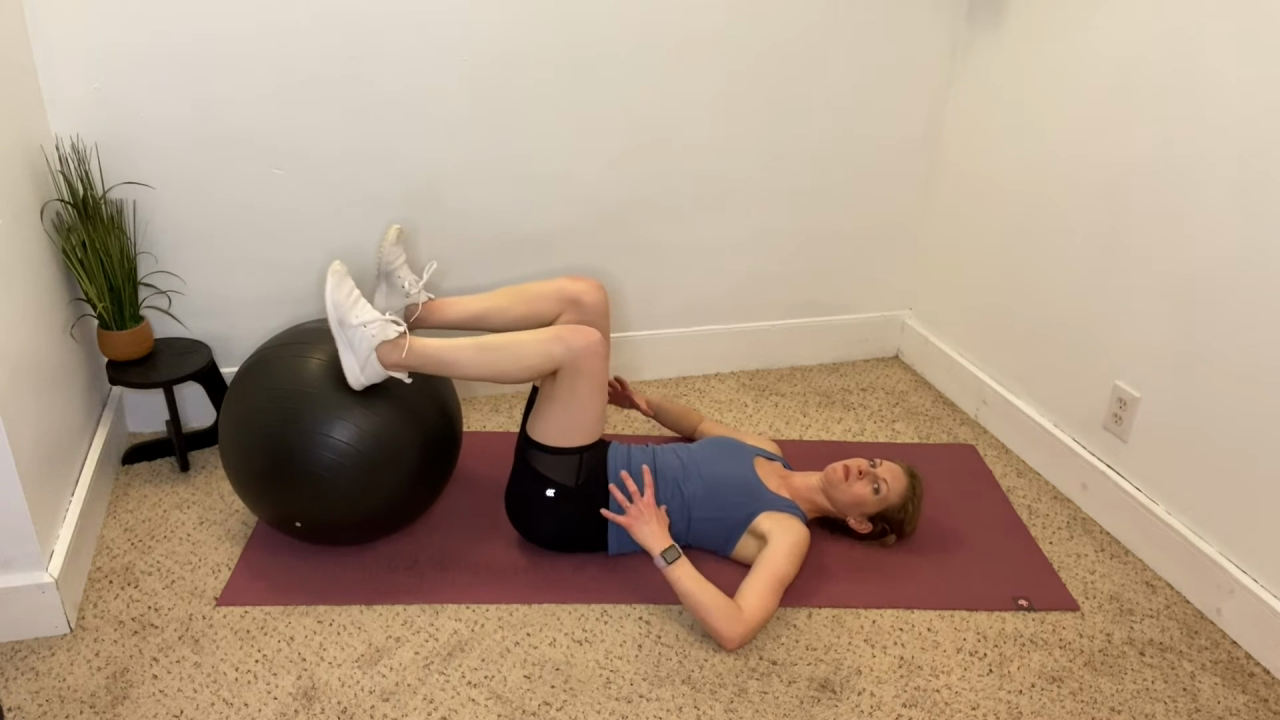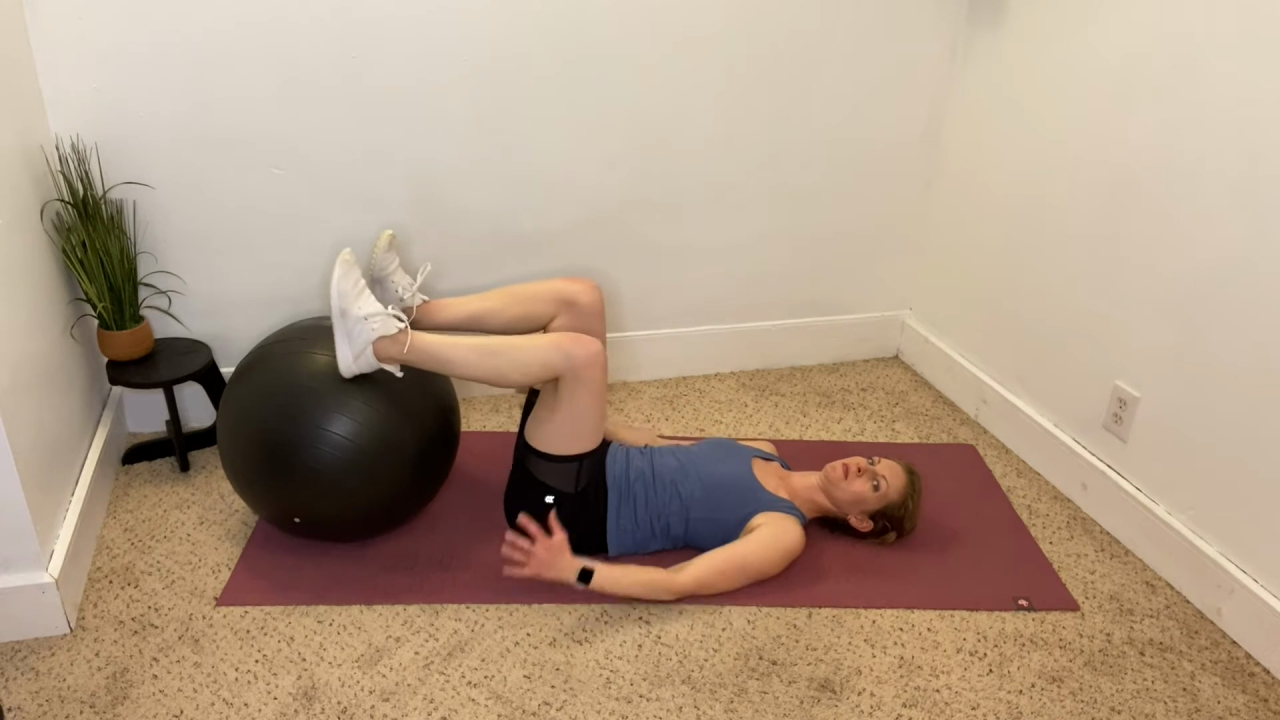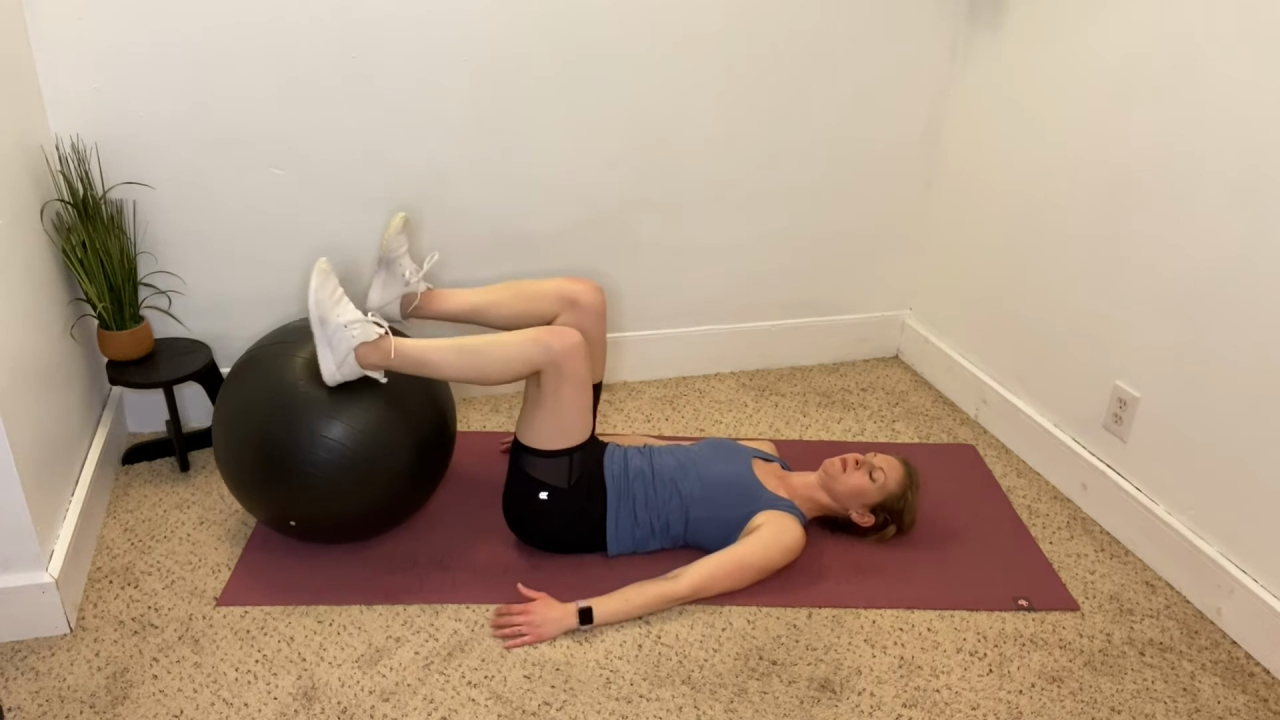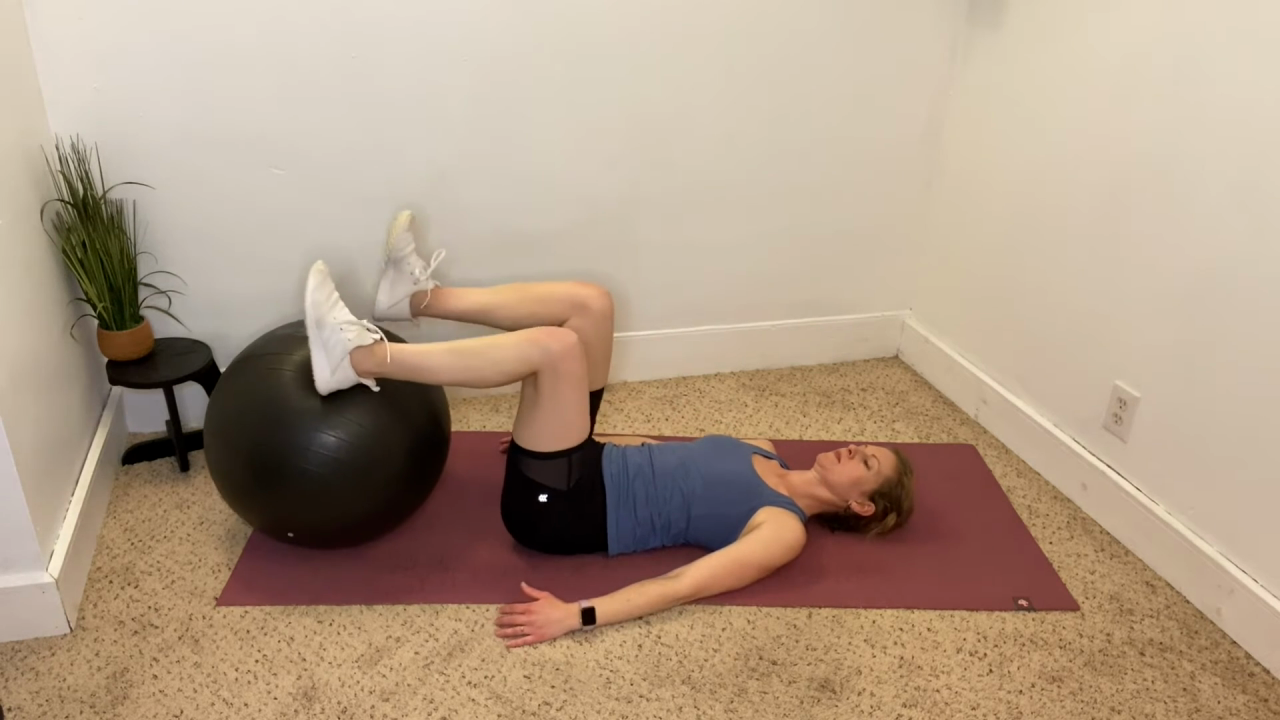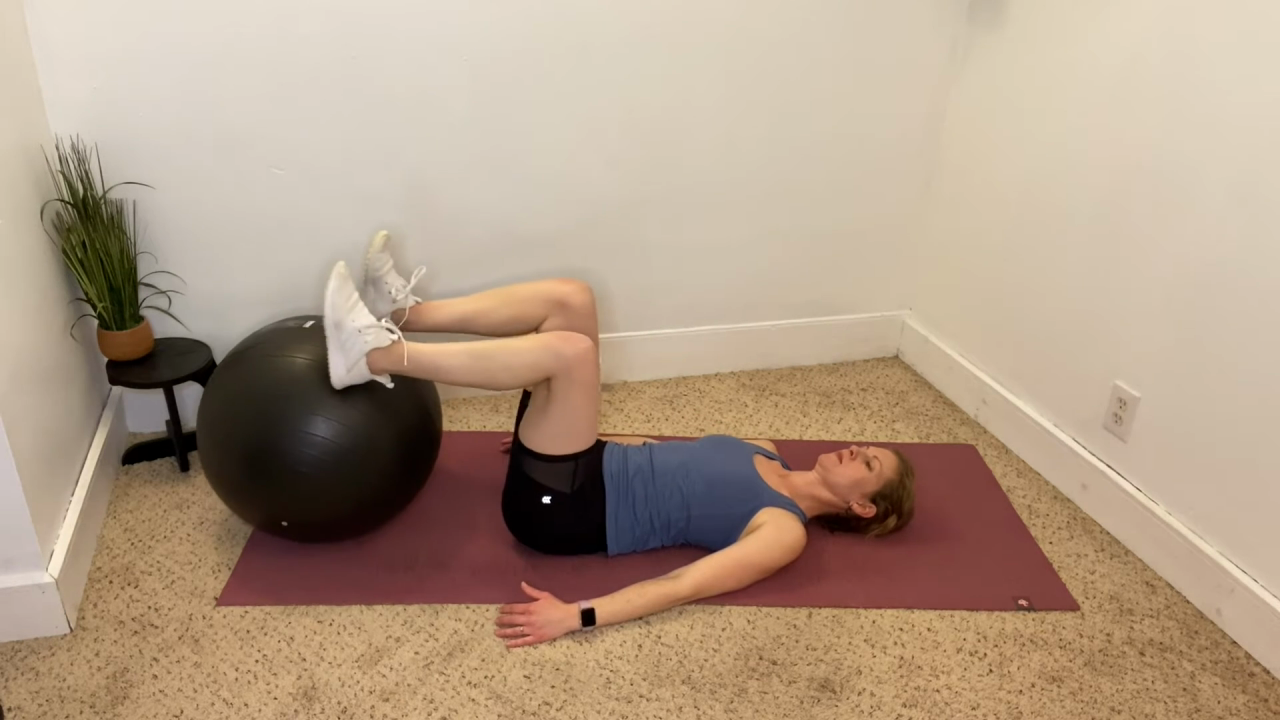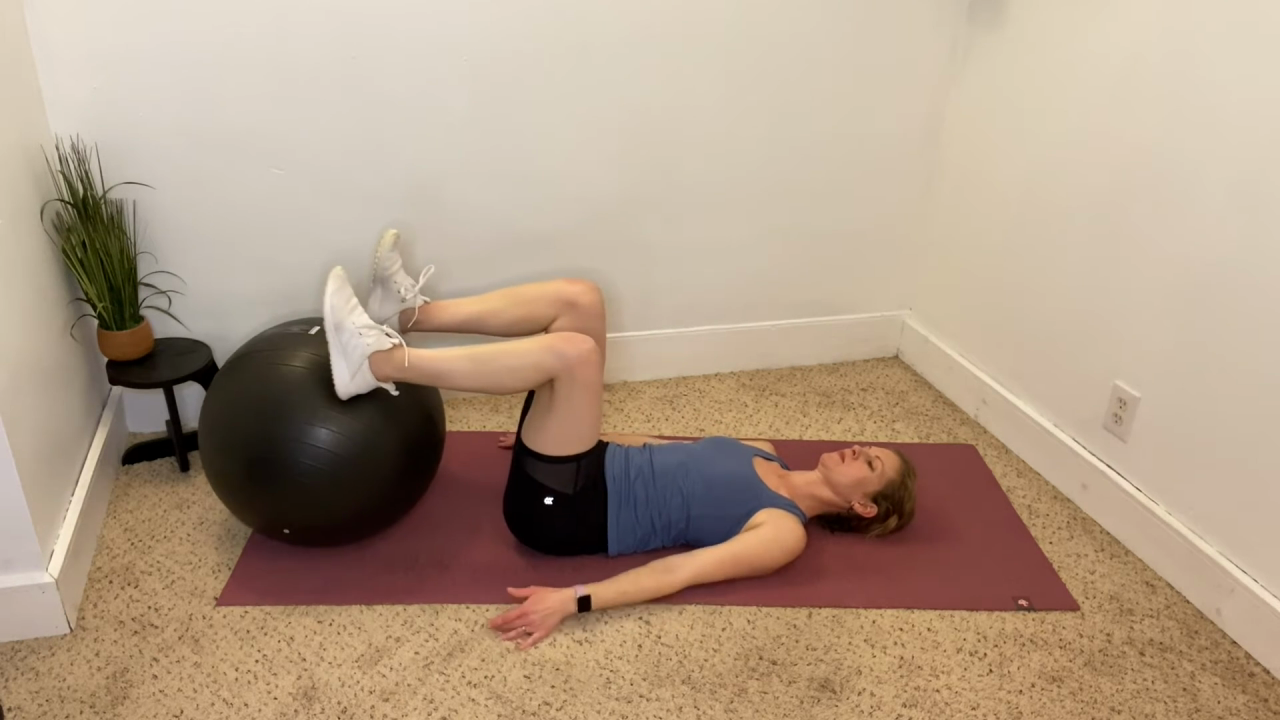
dt=0.5s
person 1, frame 1
left shoulder: (789, 533)
right shoulder: (767, 451)
left elbow: (734, 629)
right elbow: (700, 427)
left wrist: (661, 545)
right wrist: (643, 402)
left hip: (568, 506)
right hip: (595, 466)
left knee: (579, 343)
right knee: (583, 297)
left ankle: (387, 351)
right ankle: (415, 308)
person 1, frame 2
left shoulder: (783, 536)
right shoulder: (765, 455)
left elbow: (681, 581)
left wrist: (577, 570)
right wrist: (556, 412)
left hip: (566, 503)
right hip: (596, 465)
left knee: (580, 353)
right knee: (577, 299)
left ankle: (382, 345)
right ankle: (410, 309)
person 1, frame 3
left shoulder: (784, 533)
right shoulder: (764, 453)
left elbow: (682, 585)
left wrist: (575, 616)
right wrist: (549, 427)
left hip: (563, 507)
right hip: (594, 466)
left knee: (559, 345)
right knee: (580, 298)
left ankle: (366, 350)
right ankle: (411, 299)
person 1, frame 4
left shoulder: (784, 532)
right shoulder: (763, 453)
left elbow: (687, 584)
left wrist: (578, 616)
right wrist: (547, 423)
left hip: (562, 508)
right hip: (590, 467)
left knee: (553, 346)
right knee: (589, 303)
left ankle: (359, 358)
right ankle: (418, 297)
person 1, frame 5
left shoulder: (785, 531)
right shoulder: (764, 452)
left elbow: (685, 584)
left wrist: (576, 617)
right wrist: (547, 432)
left hip: (563, 509)
right hip: (594, 465)
left knee: (569, 351)
right knee: (569, 299)
left ankle: (377, 355)
right ankle: (403, 313)
person 1, frame 6
left shoulder: (785, 533)
right shoulder: (763, 454)
left elbow: (680, 573)
left wrist: (572, 601)
right wrist: (551, 430)
left hip: (563, 510)
right hip: (595, 466)
left knee: (573, 351)
right knee: (579, 299)
left ankle: (378, 360)
right ankle: (408, 312)
